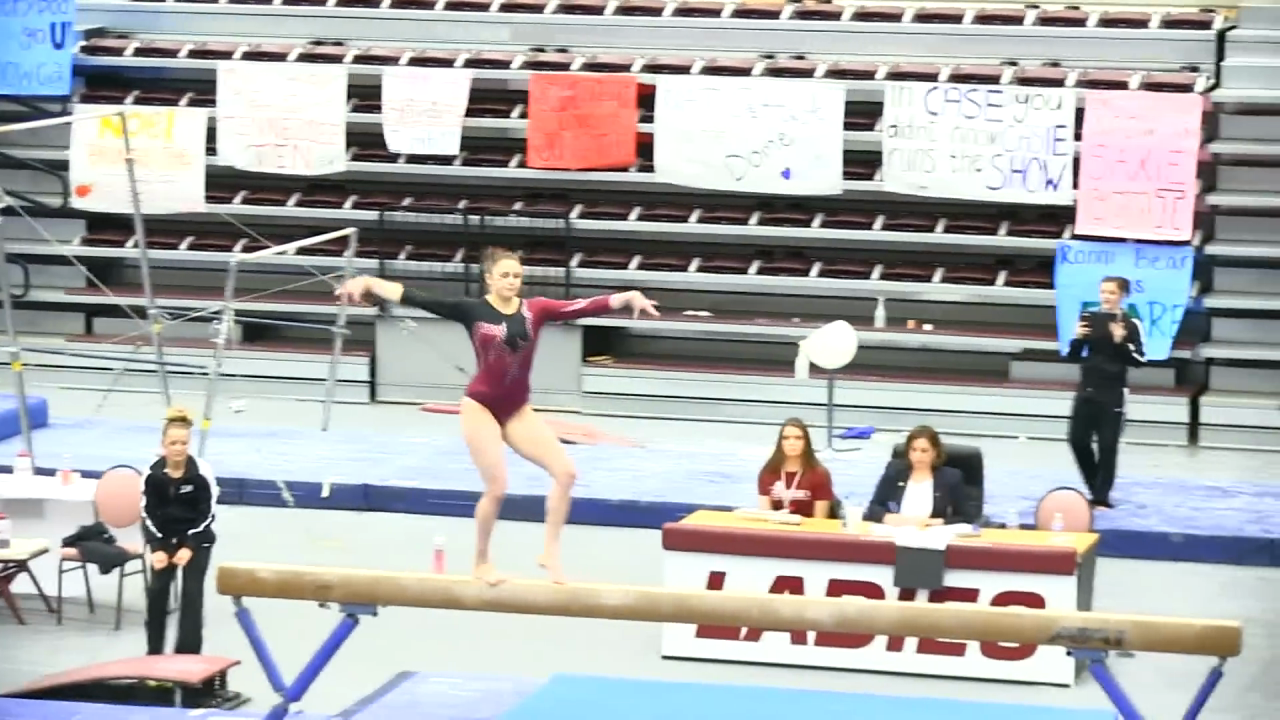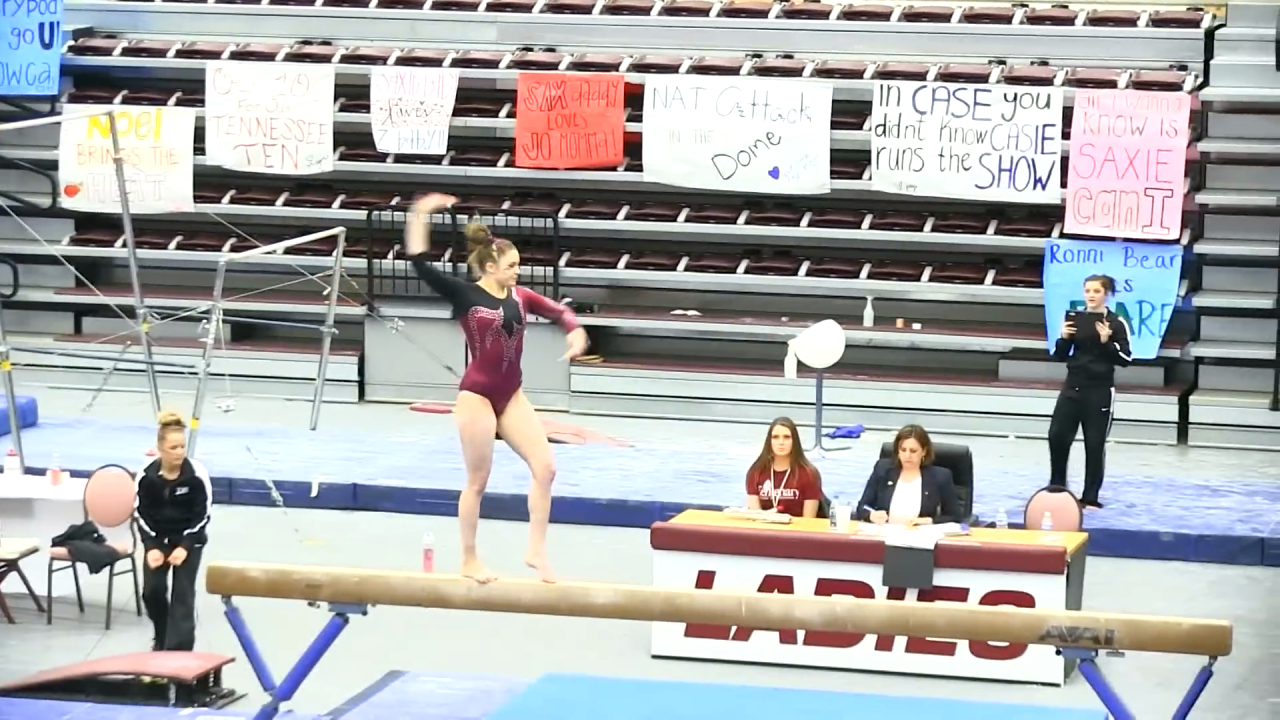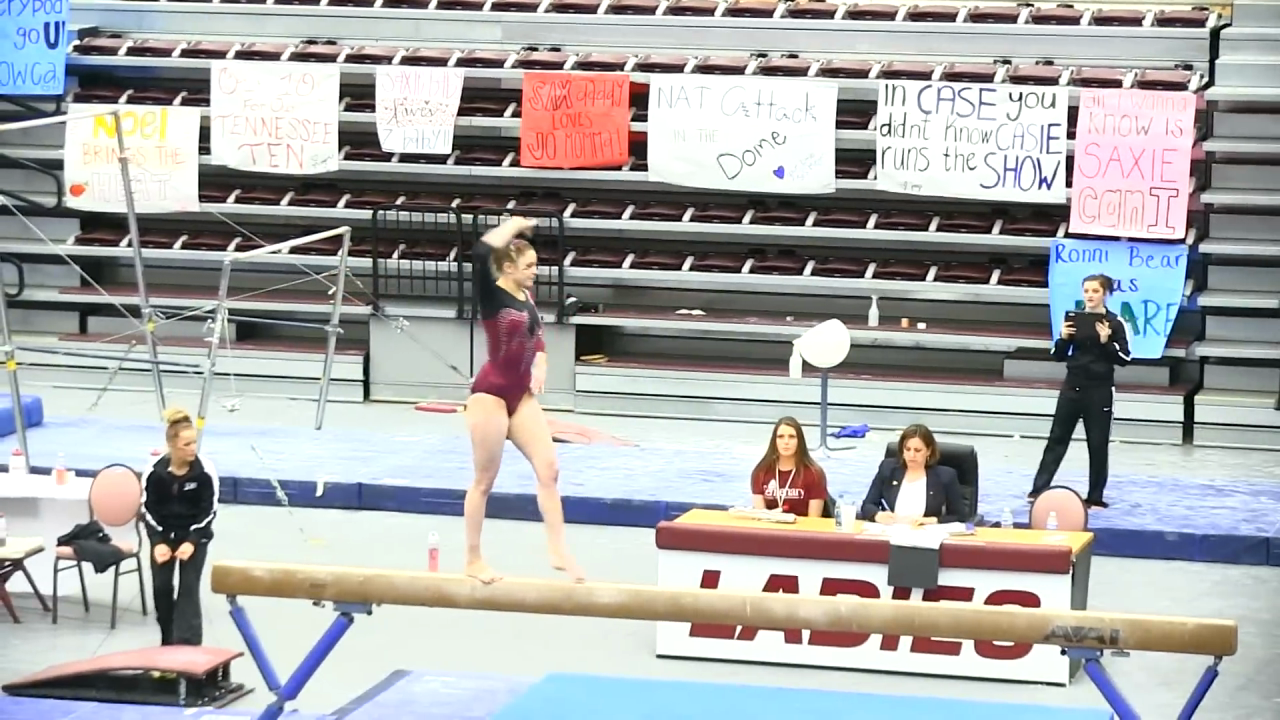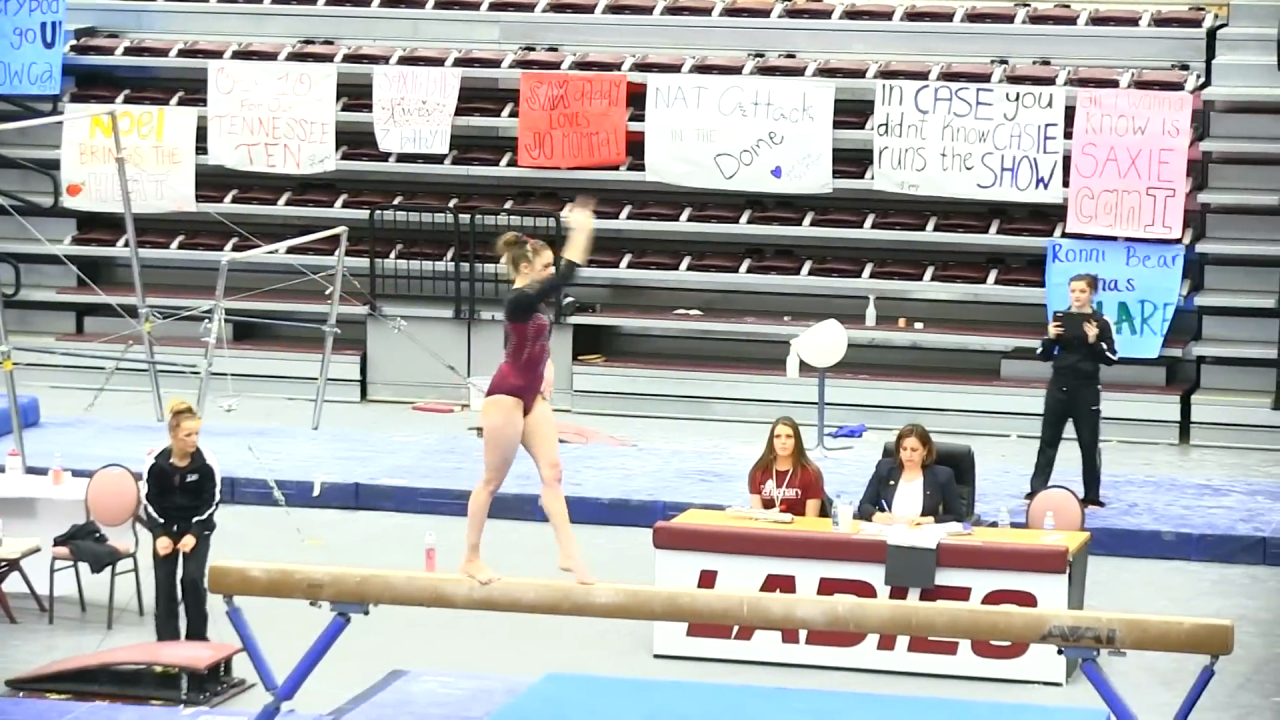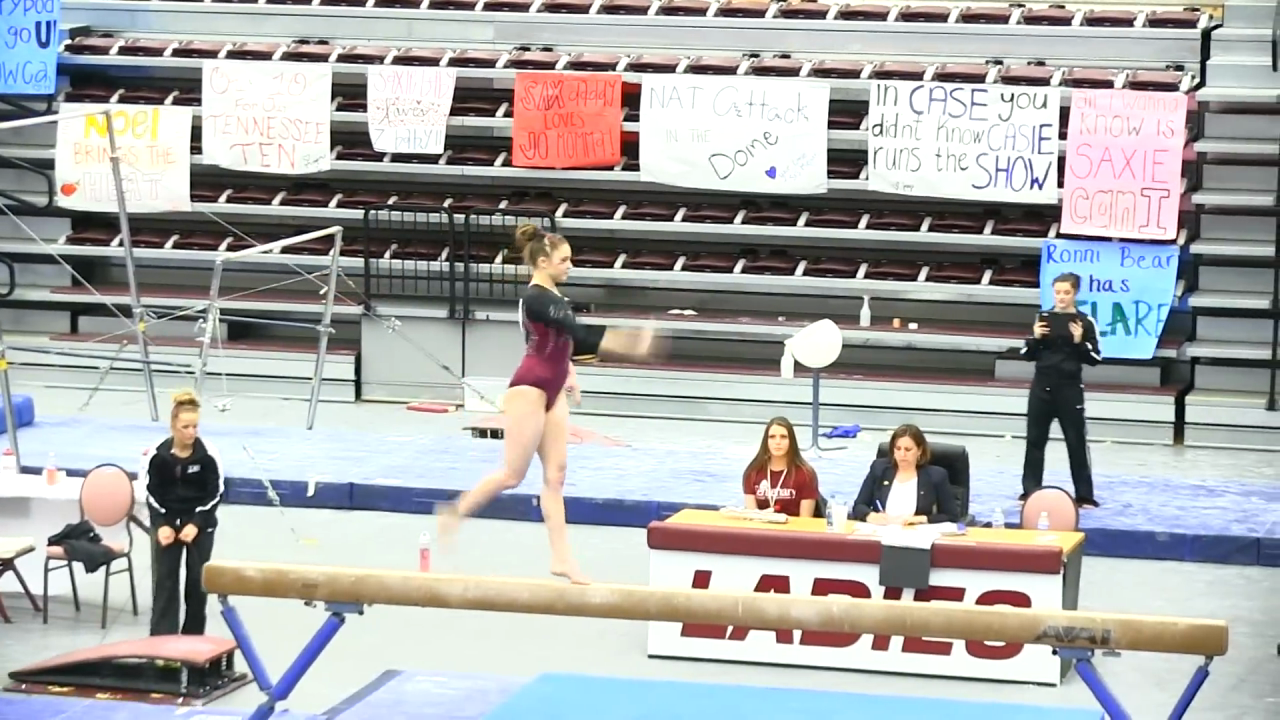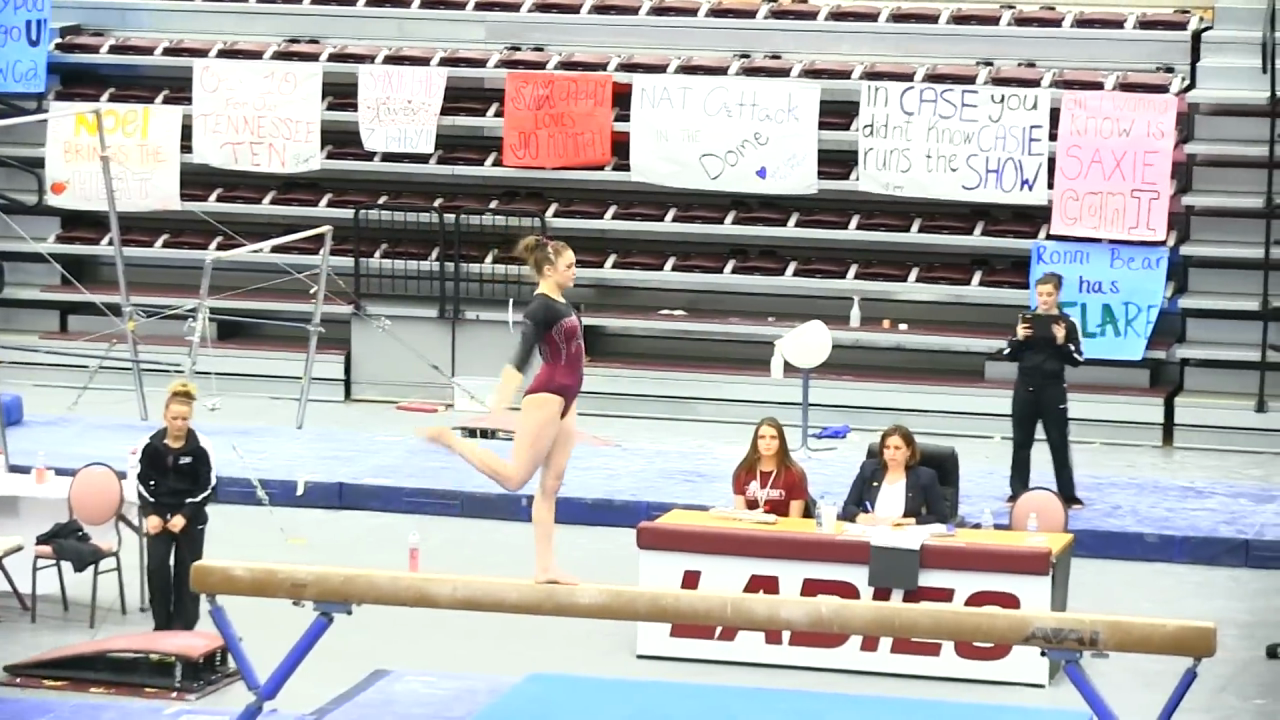
dt=0.2s
person 1, frame 1
left shoulder: (535, 310)
right shoulder: (472, 310)
left elbow: (584, 307)
right elbow: (415, 298)
left wrist: (628, 296)
right wrist: (368, 283)
left hip: (518, 409)
right hip: (481, 408)
left knee: (565, 472)
right knee: (497, 488)
left ankle: (550, 553)
right ankle: (481, 562)
person 1, frame 2
left shoulder: (519, 296)
right shoulder: (464, 295)
left elbow: (558, 312)
right elbow: (419, 262)
left wrist: (575, 333)
right wrist: (421, 214)
left hip: (511, 397)
right hip: (477, 396)
left knee: (545, 469)
right knee: (478, 481)
left ankle: (537, 551)
right ankle: (469, 559)
person 1, frame 3
left shoulder: (526, 297)
right shoulder: (491, 296)
right elbow: (481, 255)
left wrist: (538, 366)
right wrist: (513, 225)
left hip: (522, 397)
right hip: (491, 395)
left knee: (548, 471)
right knee: (484, 481)
left ankle: (560, 552)
right ankle: (474, 560)
person 1, frame 4
left shoulder: (534, 299)
right shoulder: (519, 300)
right elbow: (564, 277)
left wrist: (546, 369)
right wrist: (581, 230)
left hip: (532, 397)
right hip: (506, 397)
left knee: (552, 473)
right knee: (492, 481)
left ankle: (569, 555)
right ankle: (471, 559)
person 1, frame 5
left shoulder: (551, 294)
right shoulder: (538, 299)
right elbow: (580, 334)
left wrist: (568, 372)
right wrist: (632, 344)
left hip: (551, 392)
right hip: (530, 390)
left knee: (555, 477)
right knee: (511, 475)
left ankle: (562, 559)
right ankle: (456, 512)
person 1, frame 6
left shoulder: (557, 301)
right shoulder: (540, 308)
right elbow: (523, 351)
right wrist: (502, 393)
left hip: (564, 400)
right hip: (547, 398)
left knee: (551, 484)
right knee: (515, 477)
left ankle: (545, 566)
right ankle: (448, 437)
person 2, frame 1
left shoulder: (202, 472)
right shoulder: (153, 474)
left elbow: (207, 514)
right elbow: (148, 514)
left wrist: (189, 547)
right wrist: (157, 548)
left hip: (196, 539)
right hip: (164, 537)
left knee: (191, 593)
right knee: (157, 590)
left ankle: (187, 653)
right ankle: (154, 651)
person 2, frame 2
left shoulder: (197, 474)
right shoulder: (147, 476)
left elbow: (202, 515)
right elbow: (142, 514)
left wrist: (184, 547)
right wrist: (151, 547)
left hip: (188, 539)
right hip: (157, 538)
left knee: (183, 593)
right knee: (152, 590)
left ankle: (178, 650)
right ankle: (162, 637)
person 2, frame 3
left shoulder: (205, 470)
right shoulder: (155, 472)
left elbow: (209, 511)
right elbow: (149, 510)
left wrist: (192, 542)
right wrist: (158, 542)
left hip: (195, 534)
right hip: (163, 534)
left knee: (189, 588)
right knee: (161, 587)
left ankle: (186, 644)
right ankle: (169, 640)
person 2, frame 4
left shoulder: (206, 462)
right shoulder: (156, 464)
left elbow: (211, 502)
right elbow: (150, 502)
left wrist: (194, 534)
right wrist: (160, 534)
left hip: (197, 526)
right hip: (165, 526)
left knee: (193, 579)
right knee: (164, 582)
left ankle: (197, 635)
right ankle: (167, 640)
person 2, frame 5
left shoulder: (208, 454)
right shoulder: (158, 455)
left elbow: (215, 493)
right elbow: (152, 493)
left wrist: (196, 524)
right wrist: (161, 524)
left hip: (200, 520)
right hip: (168, 519)
left knee: (197, 578)
right knee: (164, 577)
left ankle: (193, 633)
right ankle: (163, 636)
person 2, frame 6
left shoulder: (200, 447)
right shoulder: (151, 445)
left elbow: (207, 486)
right elbow: (143, 482)
left wrist: (185, 515)
right wrist: (150, 514)
left hip: (191, 516)
right hip: (159, 512)
left knee: (187, 573)
right knee: (157, 568)
left ankle: (182, 629)
right ankle: (162, 626)
person 3, frame 1
left shoulder: (1130, 324)
right shoulder: (1089, 319)
left elbow: (1138, 360)
right elbow: (1074, 355)
left wrist: (1120, 342)
right wrist: (1077, 338)
left hip: (1113, 390)
right hip: (1087, 387)
left knee: (1107, 444)
right knee: (1077, 438)
left ankle: (1101, 496)
right ankle: (1096, 486)
person 3, frame 2
left shoulder: (1117, 323)
right shoulder: (1075, 319)
left elbow: (1125, 359)
right elbow: (1060, 356)
left wrist: (1106, 342)
right wrist: (1064, 338)
left hip: (1100, 390)
right hip: (1072, 386)
left knee: (1095, 444)
right knee: (1057, 436)
left ankle: (1090, 496)
right ankle: (1057, 485)
person 3, frame 3
left shoulder: (1115, 323)
right shoulder: (1073, 319)
left elbow: (1124, 359)
right elbow: (1058, 356)
left wrist: (1106, 342)
right wrist: (1063, 338)
left hip: (1100, 390)
right hip: (1072, 386)
left knee: (1098, 444)
right knee: (1057, 437)
left ankle: (1095, 496)
right ankle: (1040, 488)
person 3, frame 4
left shoulder: (1101, 322)
right shoulder: (1060, 318)
left elbow: (1111, 358)
right elbow: (1044, 355)
left wrist: (1094, 341)
right wrist: (1050, 338)
left hip: (1086, 389)
right hip: (1058, 387)
left knee: (1089, 443)
right knee: (1048, 439)
left ankle: (1092, 496)
right ankle: (1037, 489)
person 3, frame 5
left shoulder: (1085, 322)
right shoulder: (1043, 318)
left elbow: (1095, 359)
right elbow: (1027, 355)
left wrist: (1079, 342)
right wrist: (1035, 338)
left hip: (1070, 389)
right hip: (1042, 387)
left knee: (1076, 442)
right knee: (1035, 439)
left ankle: (1084, 495)
right ankle: (1030, 490)
person 3, frame 6
left shoulder: (1067, 323)
right shoulder: (1025, 320)
left elbow: (1077, 360)
right elbow: (1010, 355)
left wrist: (1062, 343)
right wrist: (1018, 339)
left hip: (1053, 389)
right hip: (1025, 387)
left knee: (1059, 442)
right knee: (1021, 441)
left ankle: (1068, 495)
right ankle: (1018, 492)
